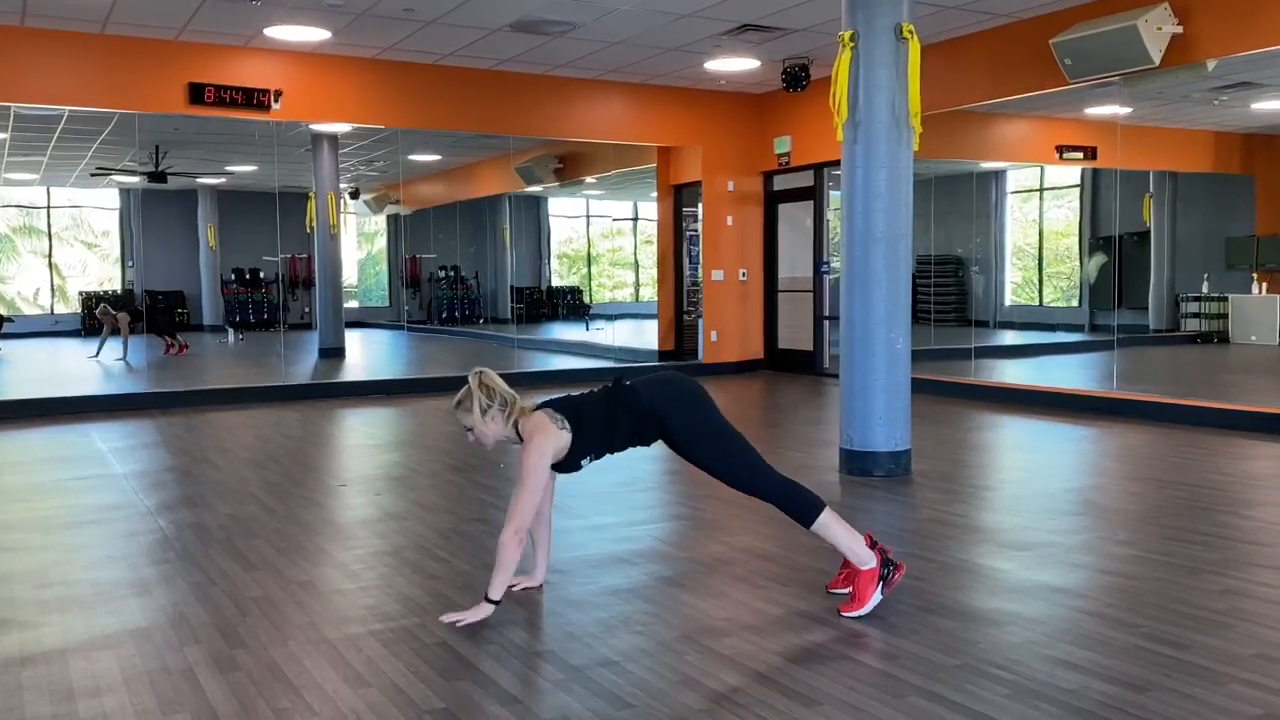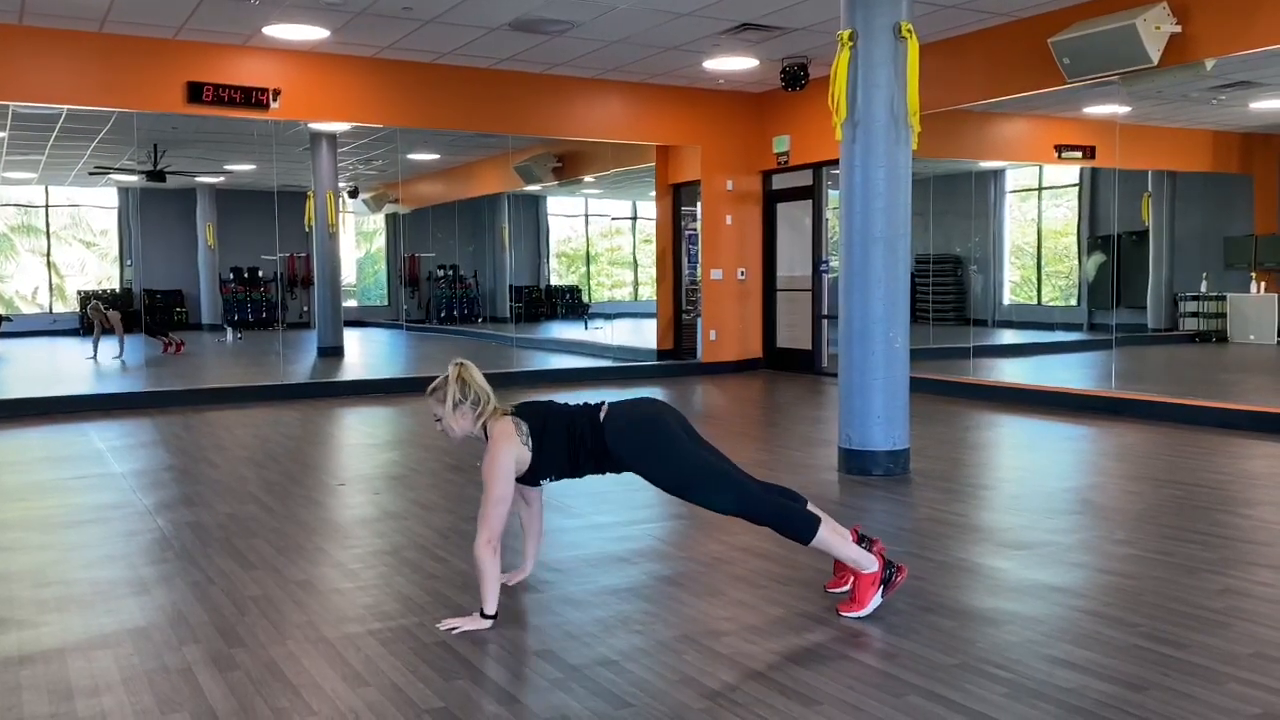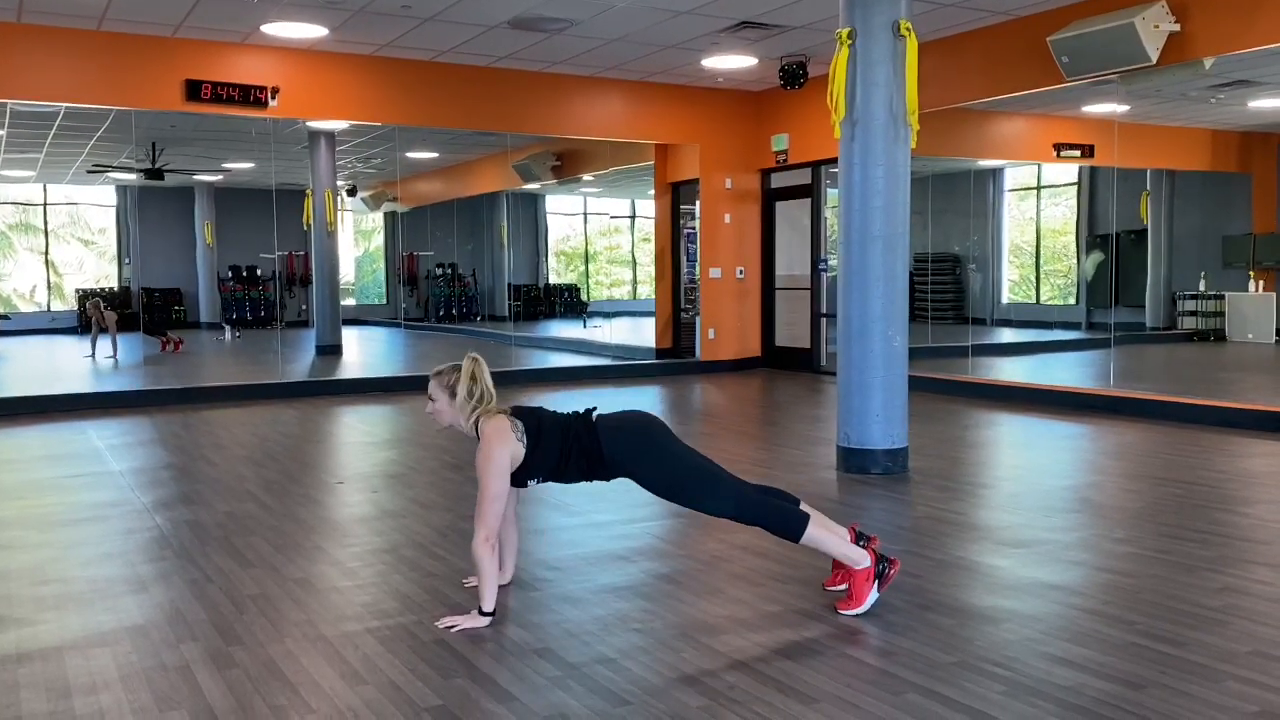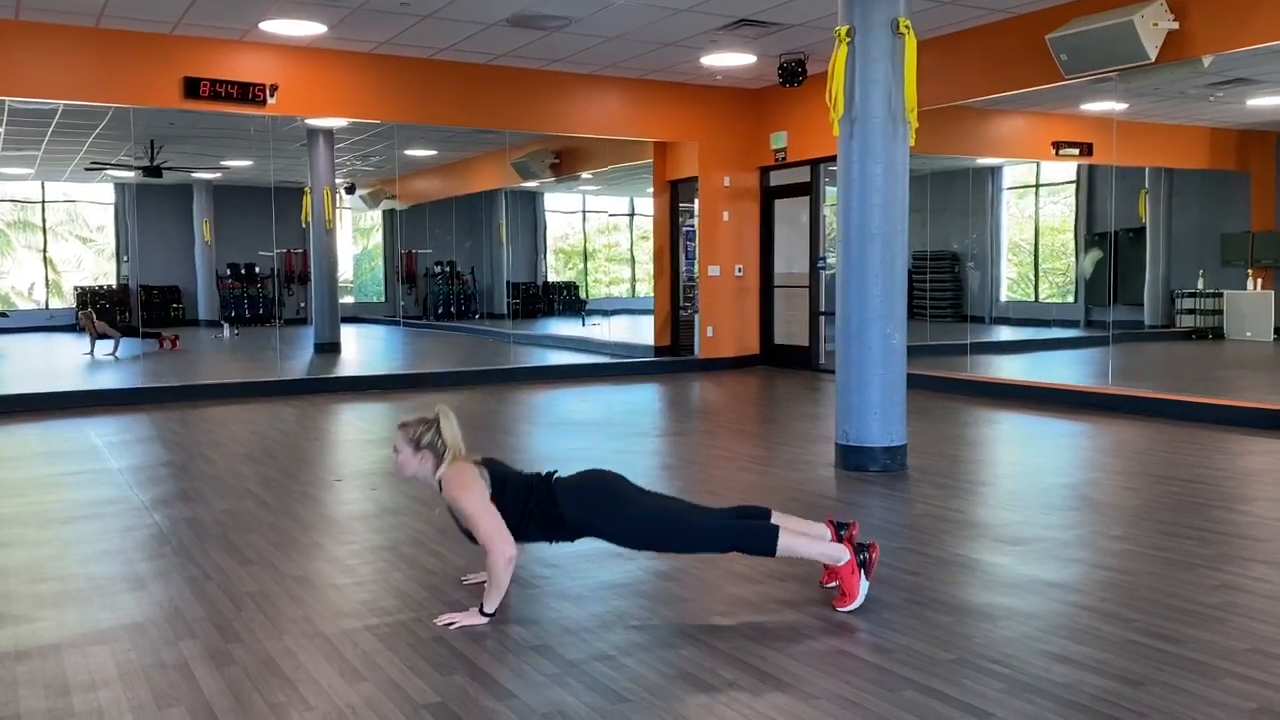
dt=0.4s
person 1, frame 1
left shoulder: (538, 437)
right shoulder: (531, 425)
left elbow: (516, 526)
right elbow: (540, 506)
left wrist: (489, 602)
right wrist: (538, 571)
left hip: (668, 404)
right hip: (657, 404)
left knee: (763, 481)
right knee: (757, 482)
left ankle: (870, 564)
right ankle: (859, 546)
person 1, frame 2
left shoulder: (500, 445)
right shoulder: (508, 423)
left elbow: (488, 538)
right elbow: (529, 496)
left wrist: (485, 614)
right wrist: (527, 565)
left hip: (637, 439)
right hip: (642, 420)
left knee: (748, 502)
right knee: (748, 489)
left ankle: (870, 566)
right ankle: (854, 541)
person 1, frame 3
left shoulder: (492, 443)
right shoulder: (497, 423)
left elbow: (485, 535)
right elbow: (506, 505)
left wrist: (485, 611)
right wrist: (505, 572)
left hip: (629, 448)
right hip: (630, 436)
left knee: (740, 503)
right knee: (742, 495)
left ankle: (864, 562)
right ankle: (850, 539)
person 1, frame 4
left shoulder: (456, 487)
right shoulder: (463, 470)
left elbow: (500, 547)
left wrist: (484, 611)
right wrist: (500, 570)
left hip: (590, 508)
right hip: (591, 495)
left knee: (717, 534)
right knee: (718, 520)
left ankle: (845, 555)
right ankle: (831, 531)
